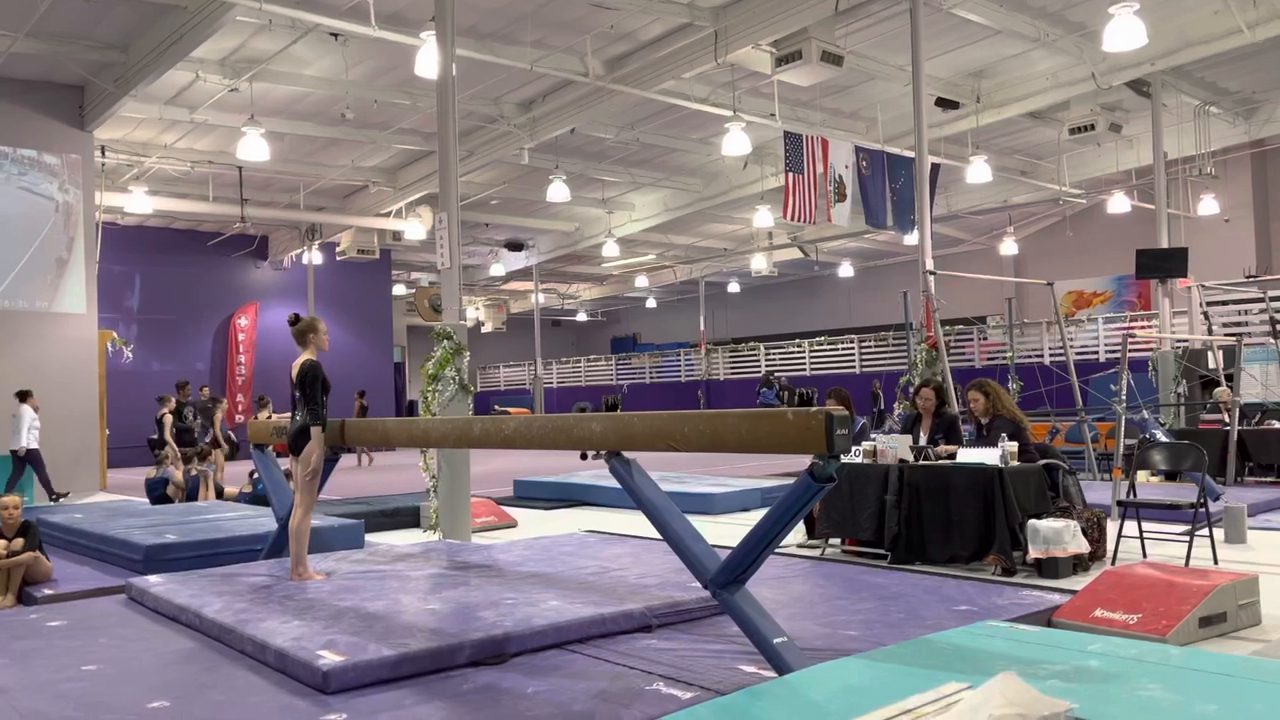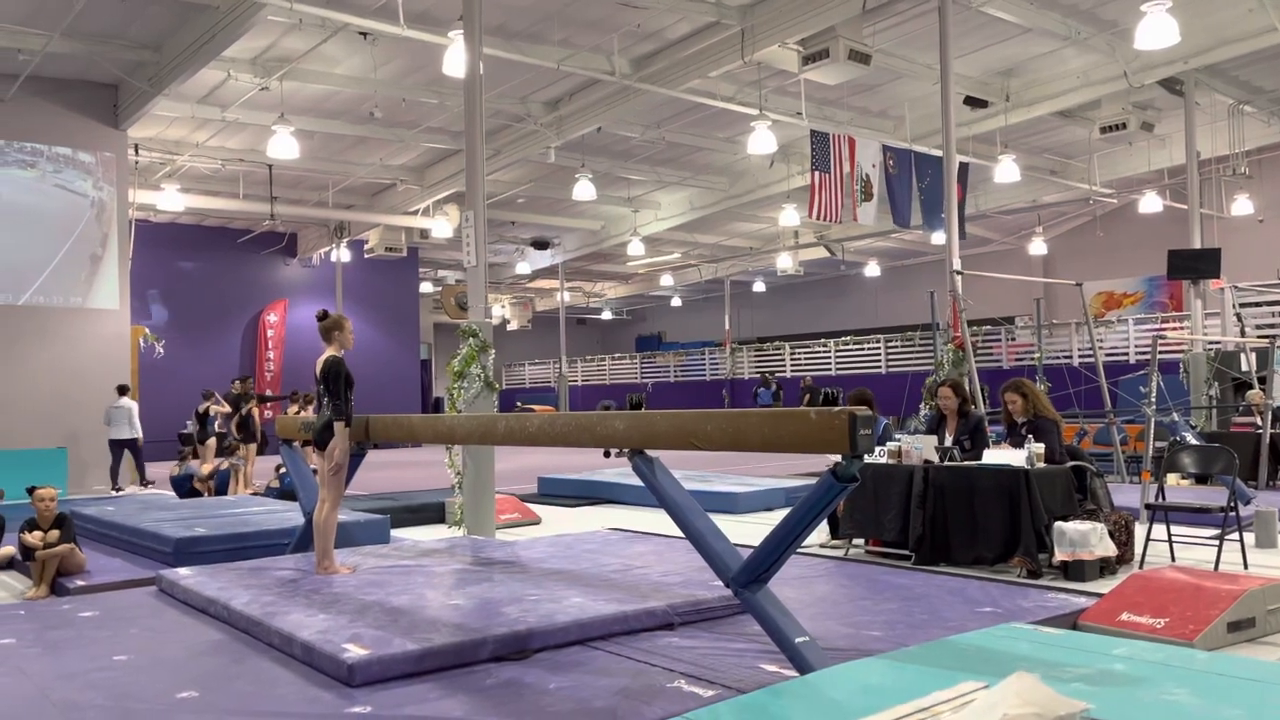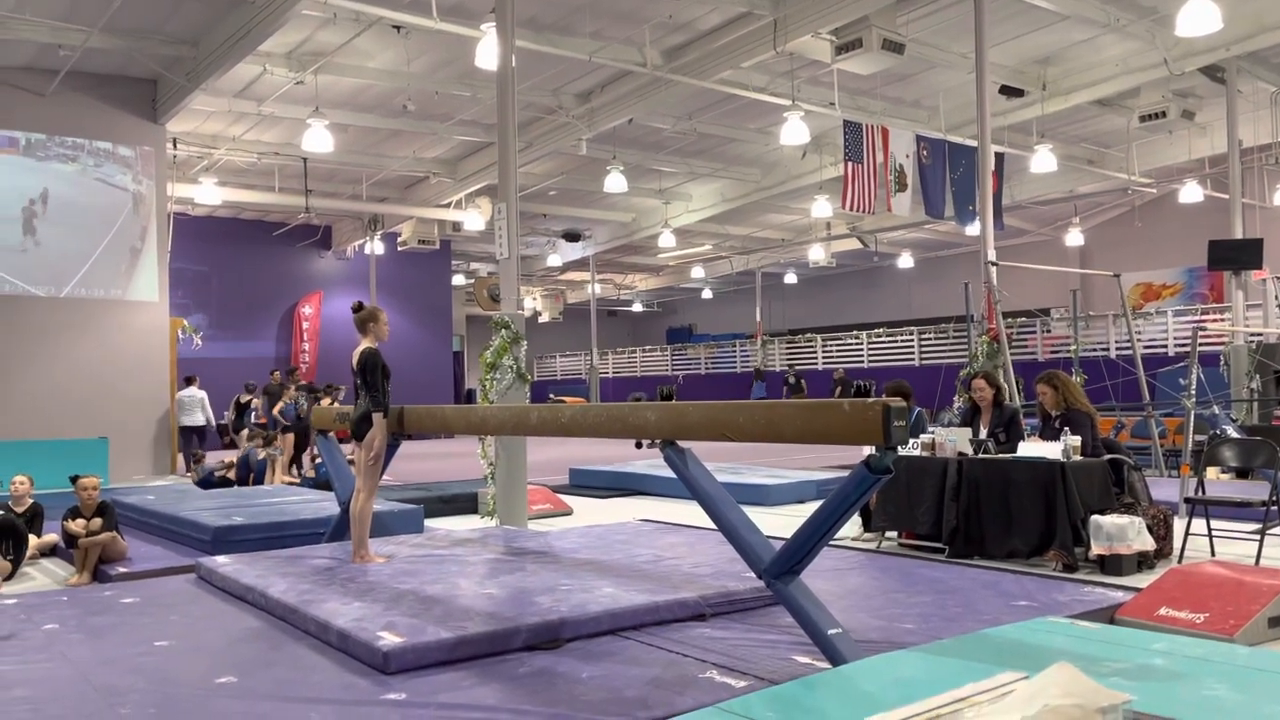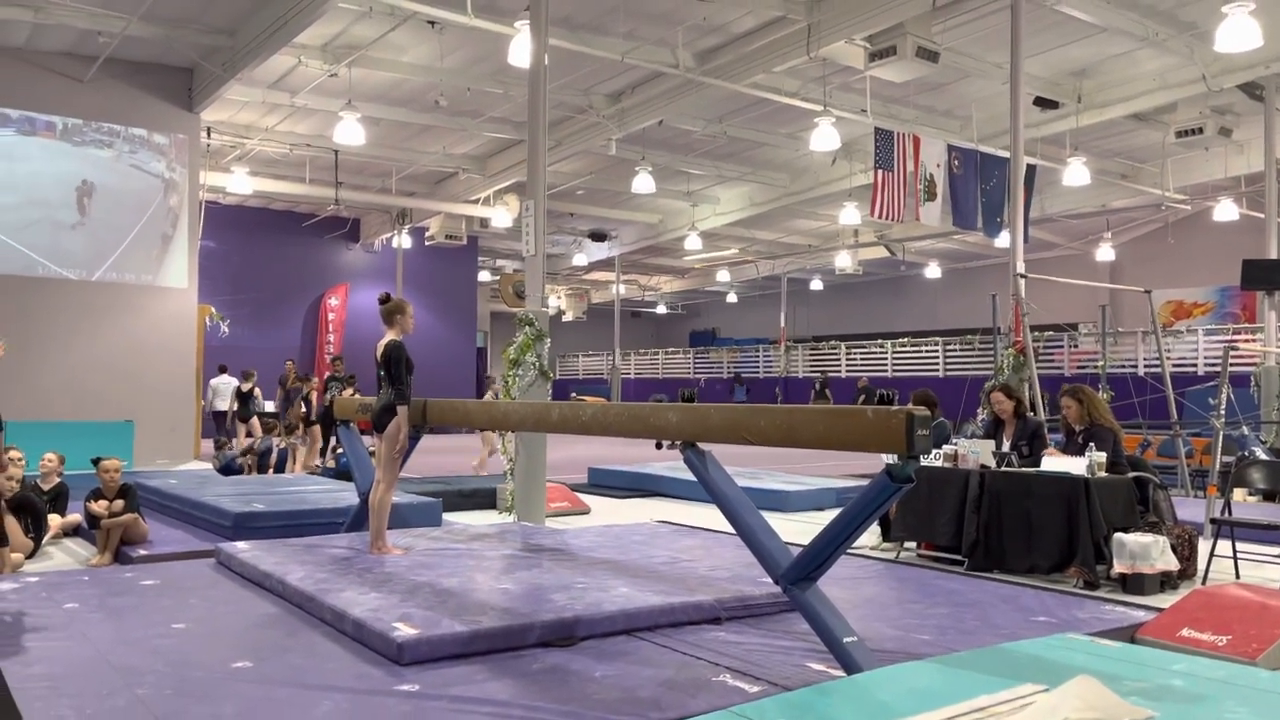
dt=1s
person 1, frame 1
left shoulder: (295, 366)
right shoulder: (313, 366)
right elbow: (314, 411)
right wrist: (317, 451)
left hip: (294, 434)
right hip: (307, 437)
left knee: (299, 504)
right knee: (306, 506)
left ankle: (296, 566)
right ankle: (301, 569)
person 1, frame 2
left shoulder: (320, 362)
right shoulder: (336, 363)
right elbow: (338, 406)
right wrist: (341, 445)
left hip: (320, 430)
right hip: (332, 432)
left knee: (323, 499)
right knee: (333, 500)
left ankle: (321, 560)
right ankle: (327, 563)
person 1, frame 3
left shoulder: (356, 354)
right shoulder: (372, 354)
right elbow: (376, 397)
right wrist: (379, 436)
left hip: (358, 421)
right hip: (370, 423)
left knee: (360, 489)
right knee: (368, 490)
left ankle: (357, 550)
right ankle: (363, 553)
person 1, frame 4
left shoulder: (380, 346)
right shoulder: (397, 347)
right elbow: (400, 389)
right wrist: (404, 429)
left hip: (379, 412)
right hip: (391, 415)
left knee: (379, 480)
right knee: (388, 482)
left ankle: (375, 541)
right ankle: (381, 544)
